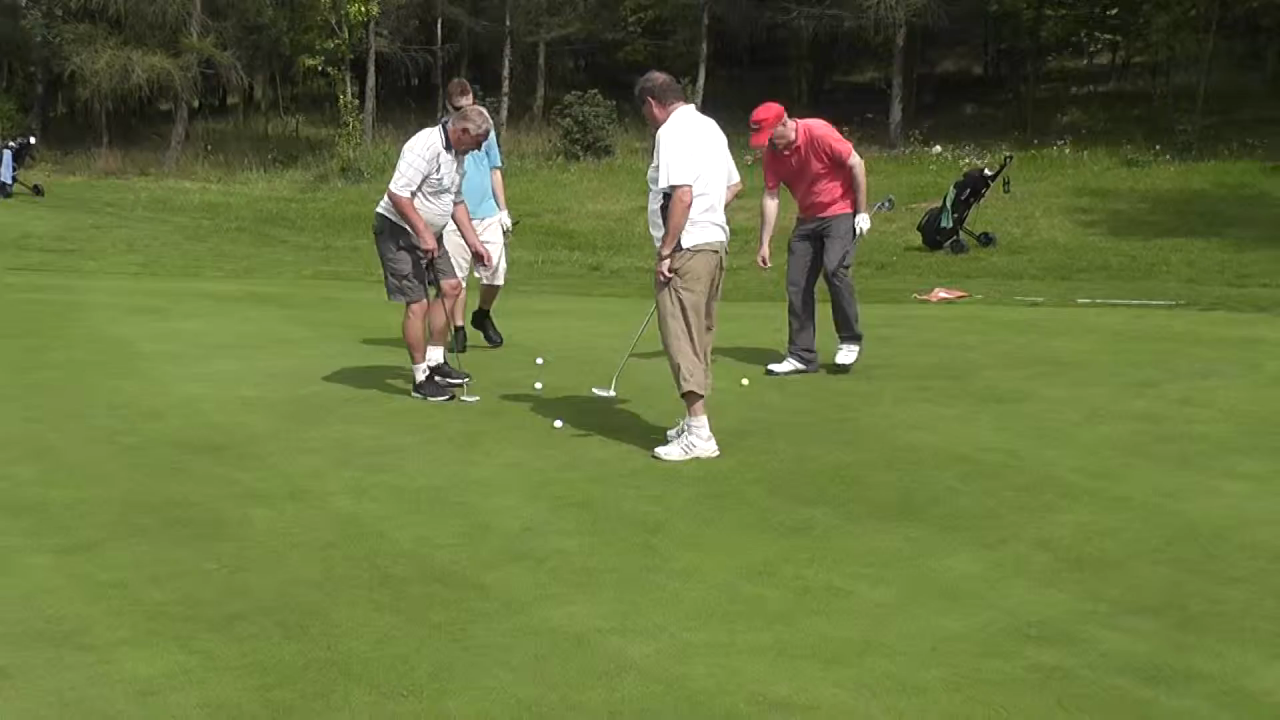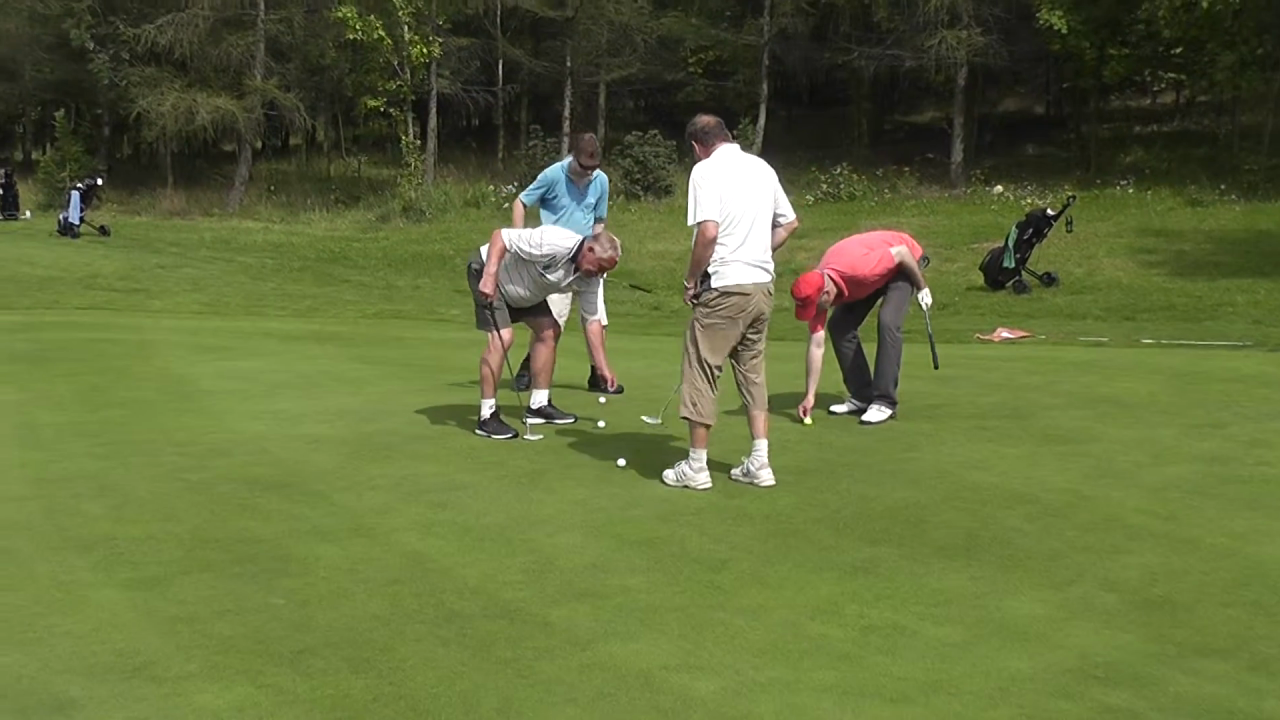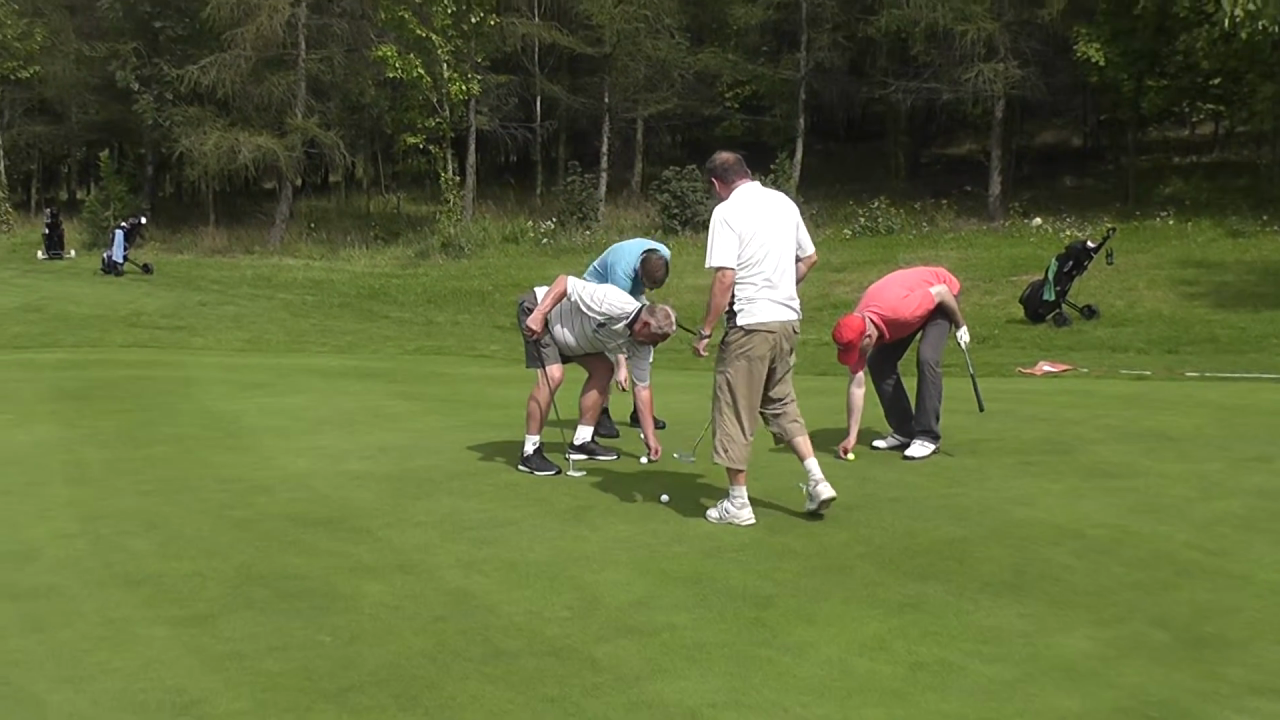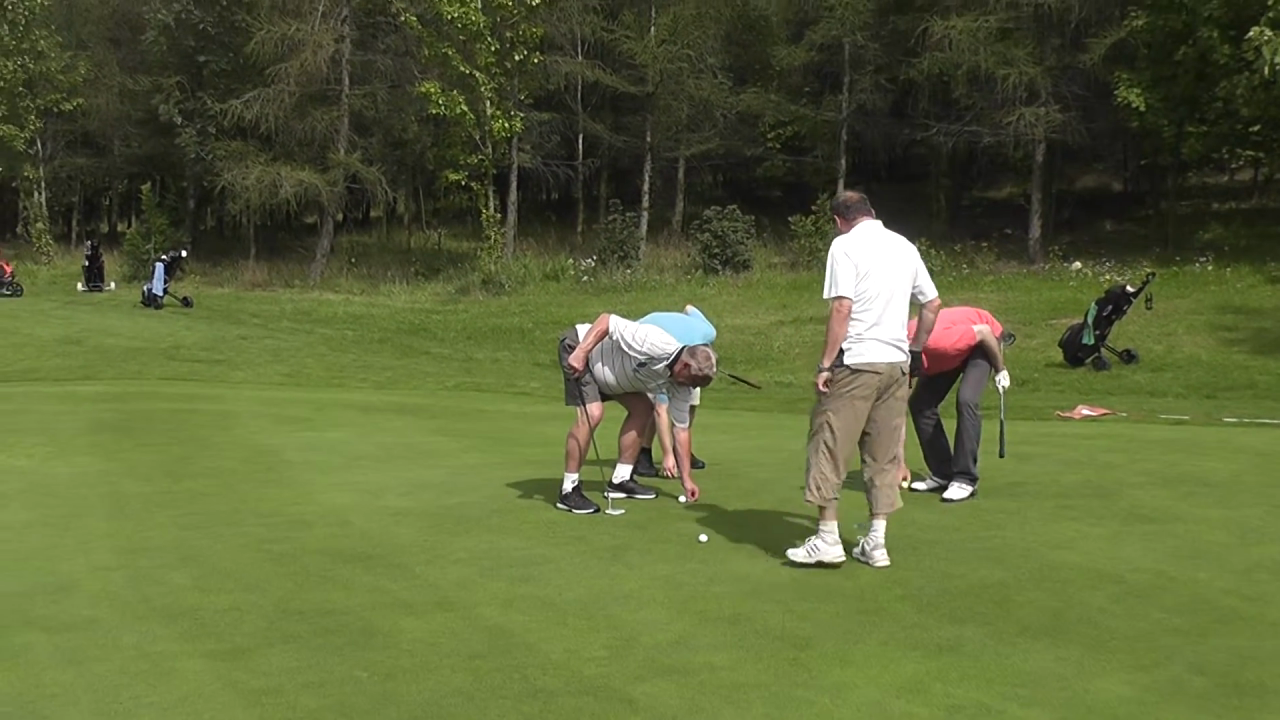
dt=0.7s
person 1, frame 1
left shoulder: (672, 132)
right shoulder: (710, 126)
left elbow: (682, 196)
right elbow: (733, 185)
left wrist: (665, 252)
left hip: (689, 248)
right hip: (715, 243)
left knee: (681, 335)
right knee: (697, 334)
left ankle: (699, 432)
right ankle: (694, 423)
person 1, frame 2
left shoulder: (706, 169)
right shoulder: (762, 167)
left elbow: (708, 232)
right elbow: (789, 223)
left wrist: (691, 279)
left hip: (724, 287)
right hip: (761, 284)
left knee: (701, 372)
right knee: (752, 370)
left ankle: (697, 466)
right ankle: (759, 462)
person 1, frame 3
left shoulder: (727, 211)
right shoulder: (784, 202)
left elbow: (725, 278)
right elbow: (809, 257)
left wrist: (705, 331)
left hip: (751, 323)
right hip: (787, 320)
left knee: (735, 411)
right knee: (781, 401)
left ankle: (737, 503)
right ankle: (817, 480)
person 1, frame 4
left shoulder: (845, 245)
right shoulder: (905, 246)
left elbow: (841, 309)
right elbow: (932, 304)
left wrist: (825, 364)
right wrist: (914, 349)
left hip: (856, 363)
right hip: (896, 364)
left knee: (828, 446)
right knee: (883, 454)
left ankle: (827, 539)
right ankle: (876, 542)
person 2, frame 1
left shoulder: (457, 156)
right shoulder: (426, 146)
left elbow: (456, 202)
right elbow: (397, 193)
left wrist: (474, 243)
right wrist: (423, 234)
left hip: (427, 235)
right hip: (398, 231)
left knee: (451, 288)
right knee: (416, 302)
left ankle: (434, 361)
right ankle: (421, 379)
person 2, frame 2
left shoulder: (589, 276)
right shoulder: (553, 242)
left elbow: (592, 320)
right elbow: (500, 236)
left wrist: (602, 366)
right wrist: (489, 277)
right hip: (486, 271)
left knee: (550, 332)
right knee: (502, 338)
left ankle: (538, 405)
right ankle: (486, 416)
person 2, frame 3
left shoulder: (638, 345)
right shoulder: (614, 304)
left elbow: (642, 387)
right elbow: (564, 281)
left wrist: (650, 436)
right wrist: (539, 314)
right hip: (537, 310)
left knee: (603, 370)
right knee: (553, 375)
left ankle: (581, 441)
right ankle: (530, 452)
person 2, frame 4
left shoulder: (680, 386)
right shoulder: (656, 344)
left elbow: (681, 428)
right elbow: (607, 319)
left wrist: (686, 478)
right wrist: (581, 353)
right hip: (579, 346)
left knee: (642, 409)
right knee: (592, 414)
left ankle: (620, 480)
right ankle: (569, 490)
person 3, frame 1
left shoulder: (486, 131)
left wrist: (503, 209)
left hip: (488, 216)
right hip: (455, 220)
left knee: (495, 276)
right knee: (456, 279)
left ankle: (482, 315)
right ankle: (459, 331)
person 3, frame 2
left shoulder: (601, 181)
right shoulder: (552, 176)
right elbow: (519, 204)
left knee: (597, 319)
left ankle: (597, 375)
right ankle: (527, 366)
person 3, frame 3
left shoulder: (663, 255)
right shoulder: (623, 268)
left wrist: (644, 297)
right wrist: (621, 367)
left hip: (631, 291)
left ankle: (639, 410)
right ankle: (602, 415)
person 3, frame 4
left shoulder: (708, 334)
left elbow: (689, 309)
right elbow: (660, 411)
right wrist: (667, 455)
left knee: (692, 394)
right knee: (654, 400)
right ankle: (643, 455)
person 4, frame 1
left shoulder: (817, 131)
right shoulder: (771, 152)
left elbow: (856, 163)
right elbow: (771, 197)
left wrist: (862, 212)
right wrist: (764, 244)
left hip: (841, 214)
right hip: (808, 219)
left knee: (834, 270)
right knee: (796, 285)
left ankle: (850, 340)
right ankle: (801, 355)
person 4, frame 2
left shoulder: (858, 269)
right shoulder: (817, 289)
left elbow: (901, 251)
right elbow: (816, 345)
left wrist: (922, 288)
right wrist: (810, 395)
left hip: (901, 264)
right hip: (871, 276)
left knee: (888, 322)
right knee: (839, 327)
left ankle: (884, 402)
right ankle: (862, 396)
person 4, frame 3
left shoulder: (898, 311)
right shoulder: (857, 329)
left elbow: (941, 291)
right elbow: (857, 384)
left wrist: (960, 326)
right wrist: (852, 436)
left hip: (941, 296)
right hip: (912, 291)
left knee: (927, 358)
right knee: (878, 363)
left ankle: (927, 437)
right ankle: (904, 431)
person 4, frame 4
left shoulder: (939, 342)
left elbow: (983, 331)
left wrist: (1001, 370)
left hip: (983, 339)
right hip: (952, 350)
left knee: (966, 399)
right knee: (919, 404)
left ankle: (965, 479)
right ankle: (942, 474)
